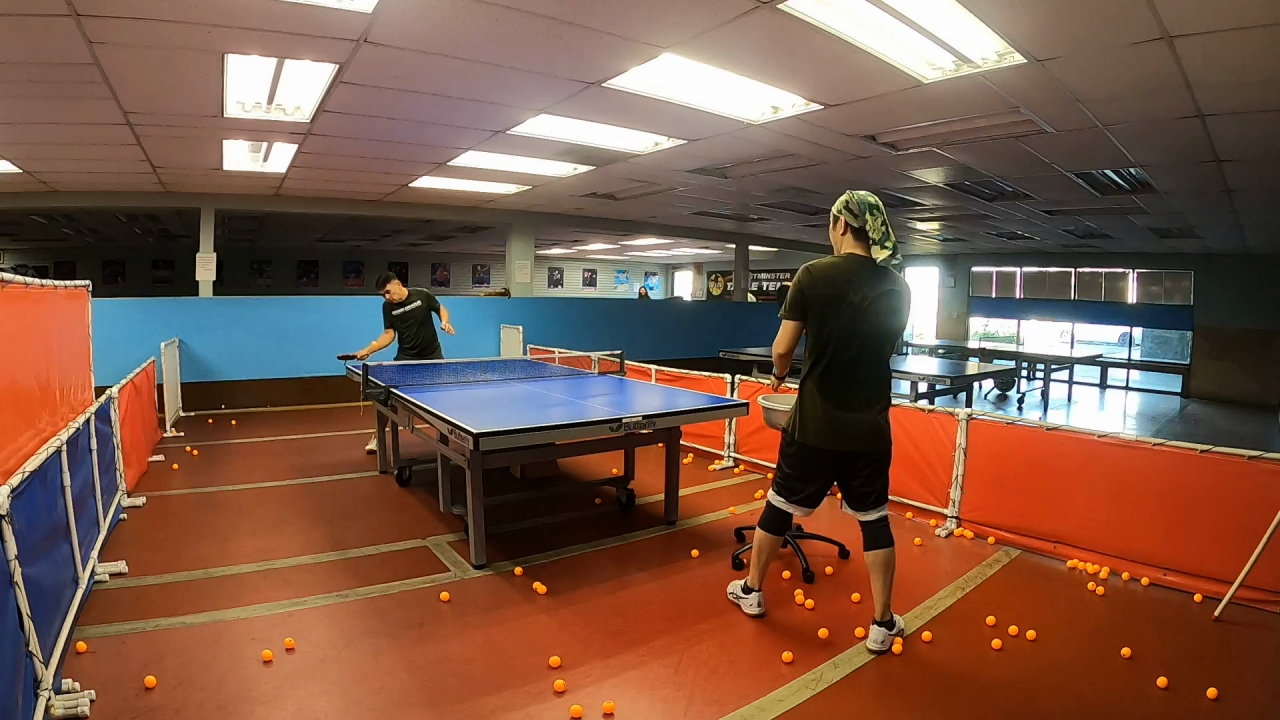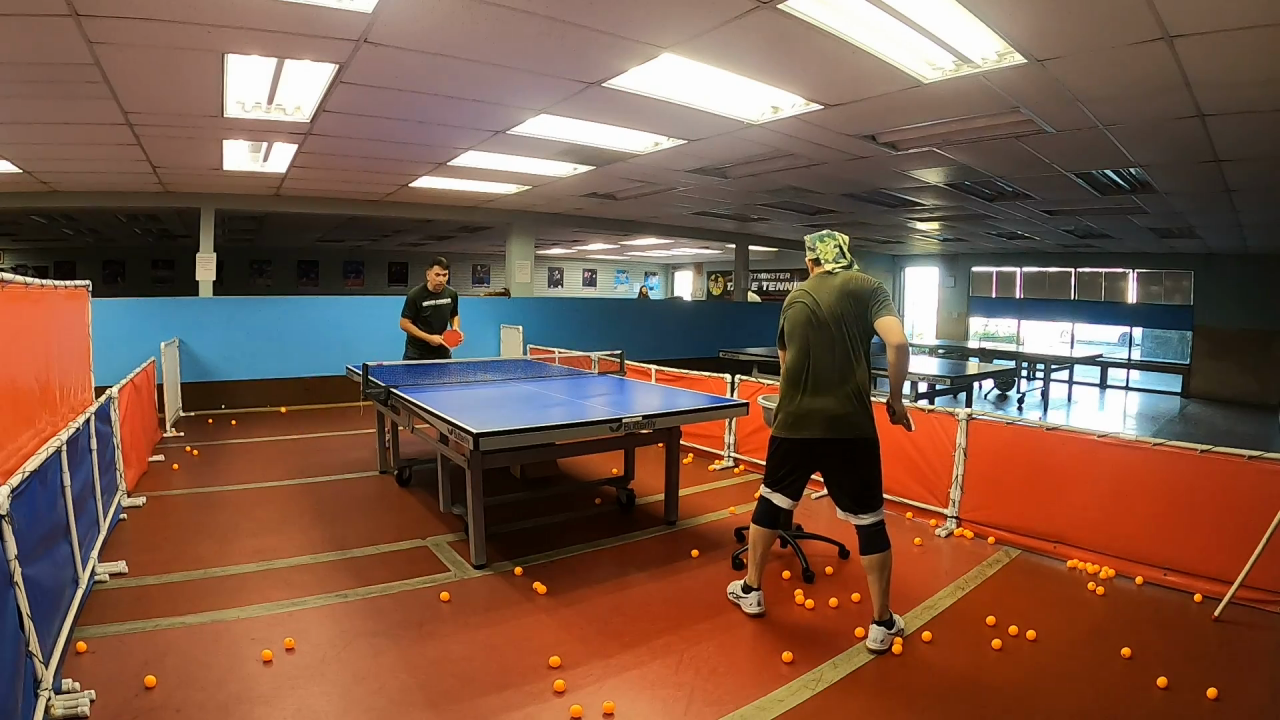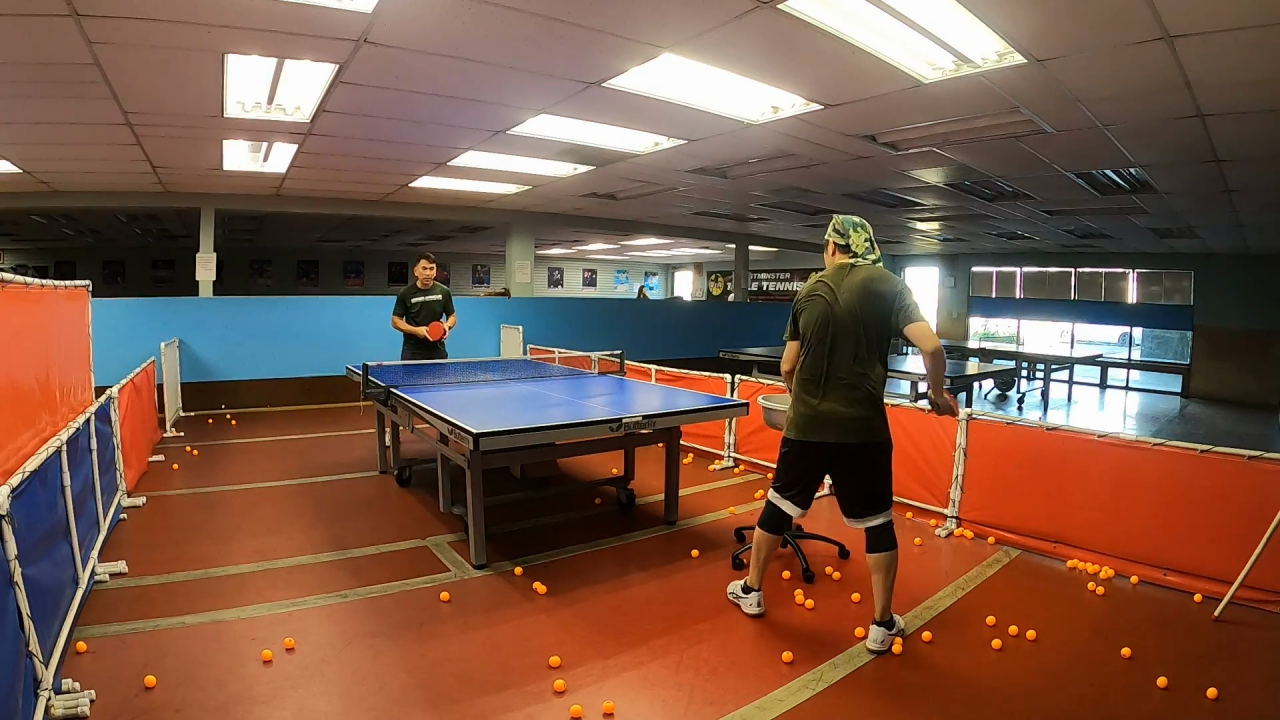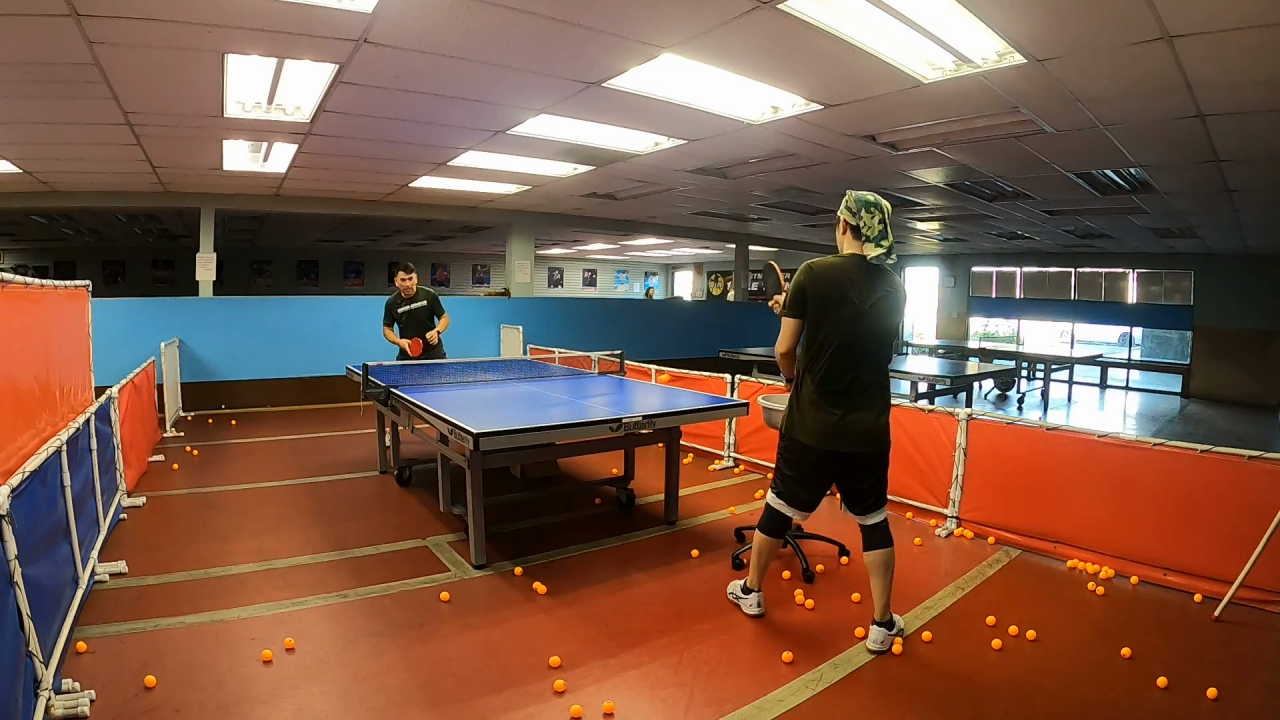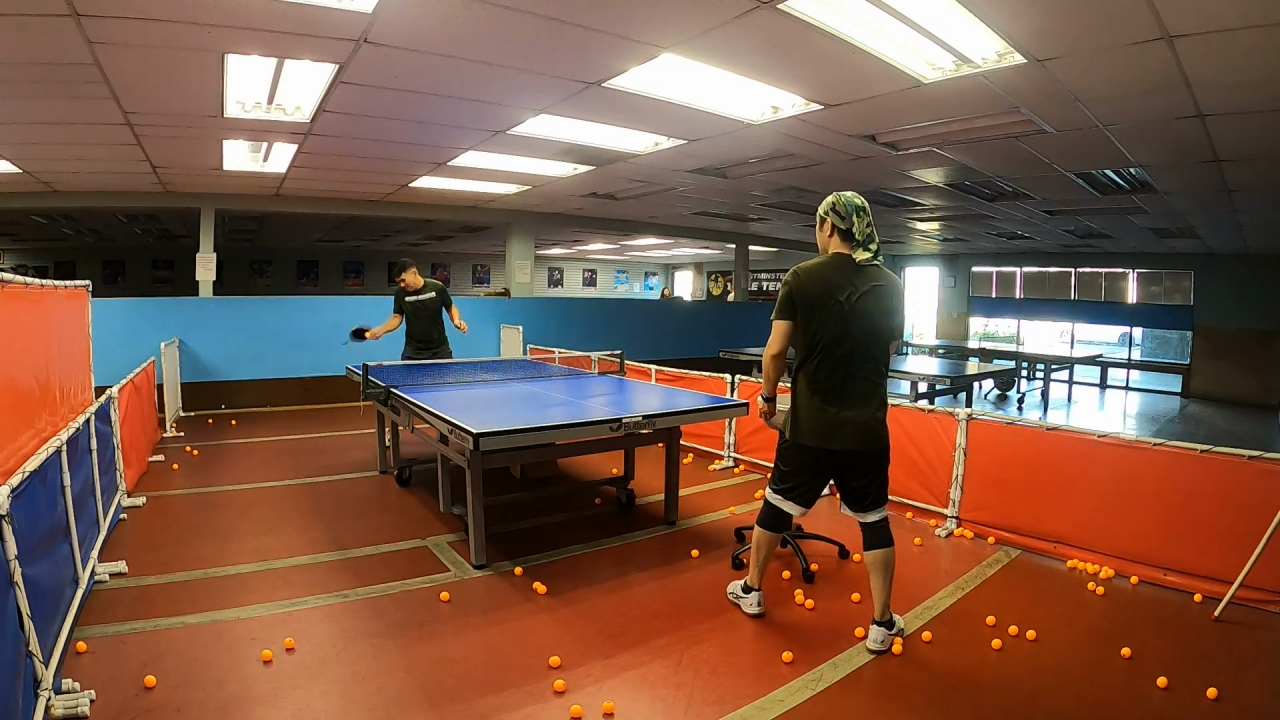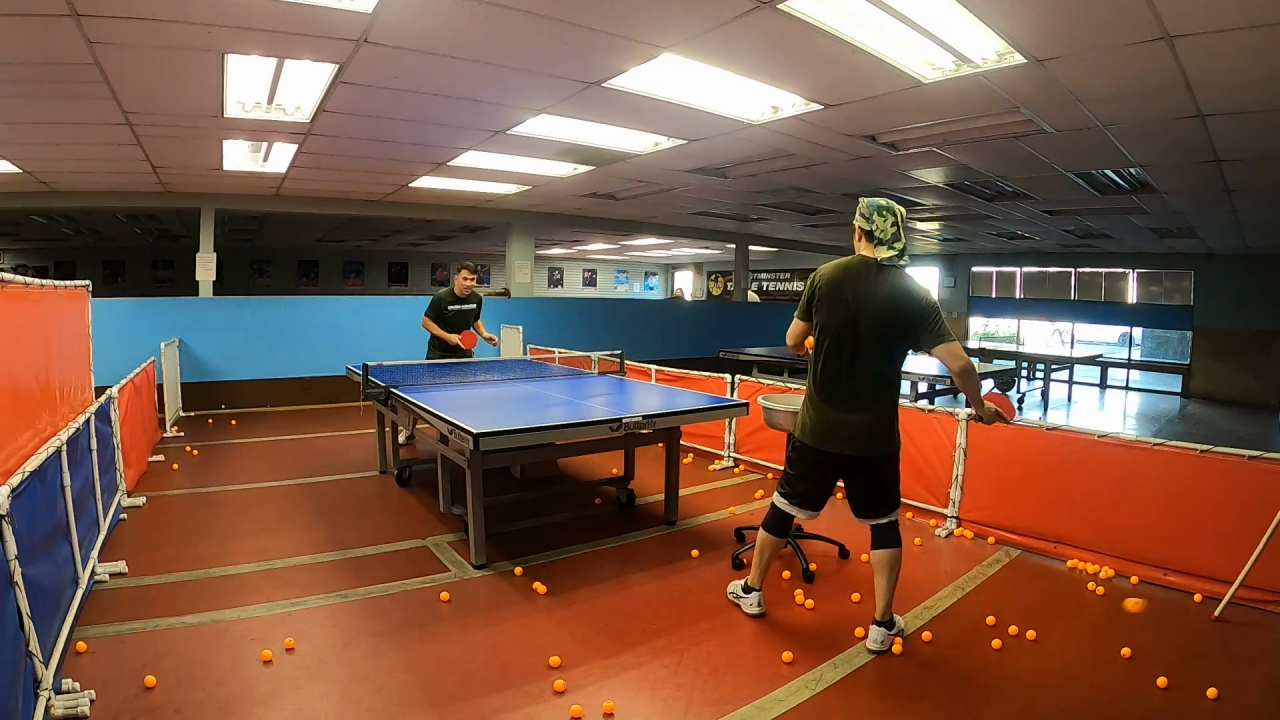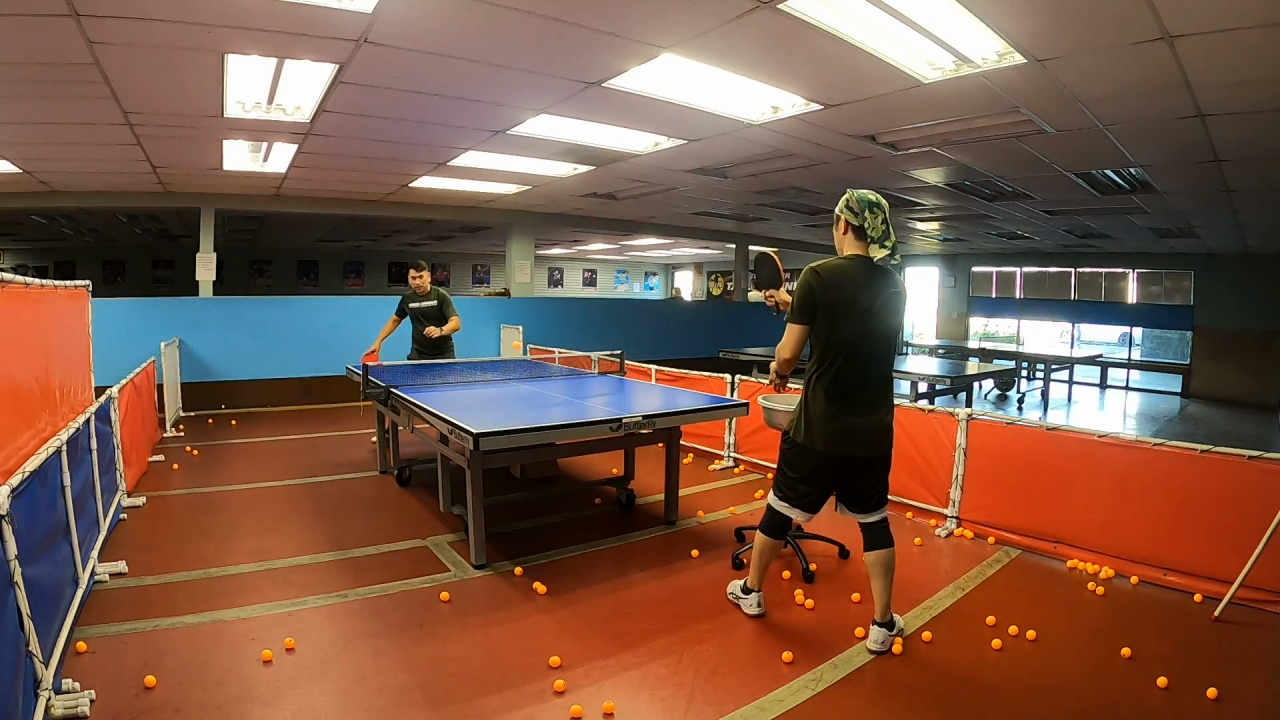
dt=0.7s
person 1, frame 1
left shoulder: (814, 275)
right shoulder: (897, 288)
left elbow: (782, 349)
left wrist: (780, 373)
left hip: (814, 425)
right hip: (870, 429)
left knee: (780, 506)
right knee: (874, 520)
left ankle: (752, 590)
right ankle: (882, 624)
person 1, frame 2
left shoulder: (795, 298)
right shoulder: (866, 287)
right elbow: (897, 344)
right wrist: (896, 399)
left hip: (793, 420)
right hip: (849, 423)
left knee: (772, 501)
right knee: (869, 520)
left ankle: (751, 589)
right ankle: (881, 623)
person 1, frame 3
left shoulder: (810, 289)
right shoulder: (887, 285)
left elbow: (789, 365)
right elbow: (931, 347)
right wrist: (939, 395)
left hip: (806, 423)
right hip: (862, 426)
left knee: (780, 506)
right knee: (877, 522)
left ankle: (751, 590)
right ankle: (882, 625)
person 1, frame 4
left shoulder: (813, 273)
right shoulder: (894, 289)
left elbow: (785, 348)
left wrist: (793, 379)
left hip: (811, 424)
right hip: (868, 430)
left knee: (780, 507)
right knee: (873, 521)
left ankle: (751, 591)
right ankle: (882, 625)
person 1, frame 5
left shoulder: (802, 277)
right shoulder: (890, 285)
left elbow: (776, 350)
right elbow: (886, 354)
left wrist: (767, 395)
left hip: (809, 424)
right hip: (866, 427)
left knee: (778, 505)
right knee: (873, 519)
left ankle: (751, 589)
right ankle: (882, 624)
person 1, frame 6
left shoulder: (826, 275)
right shoulder: (913, 295)
left elbow: (793, 340)
right elbow: (959, 363)
right wrist: (979, 405)
left hip: (817, 427)
right hip: (874, 435)
left knee: (783, 507)
right knee: (883, 524)
left ankle: (751, 589)
right ankle: (882, 625)
person 1, frame 7
left shoulder: (818, 276)
right shoulder: (894, 287)
left elbow: (789, 352)
left wrist: (778, 373)
right wrist: (792, 304)
left hip: (819, 427)
right hip: (873, 430)
left knee: (782, 508)
right knee: (874, 521)
left ankle: (751, 591)
right ankle: (883, 624)
